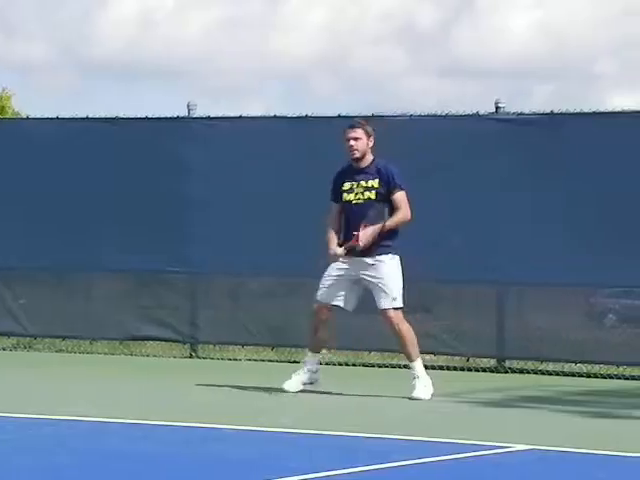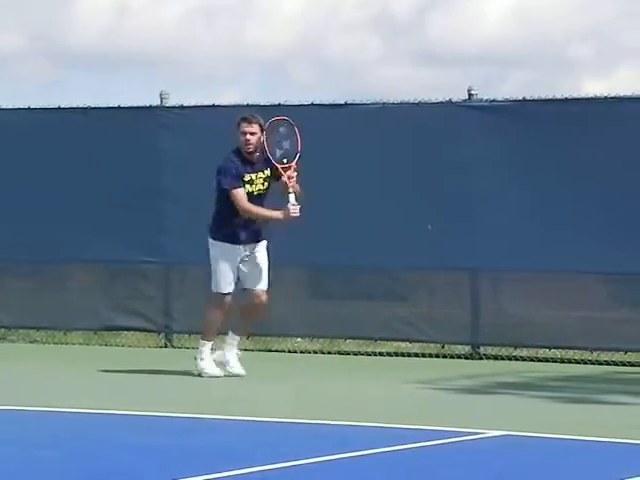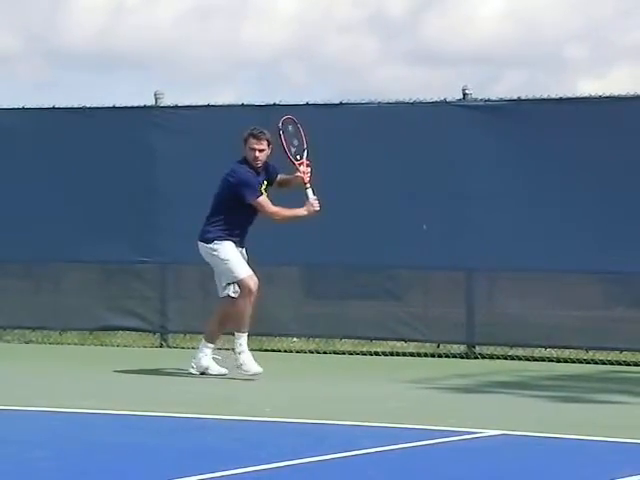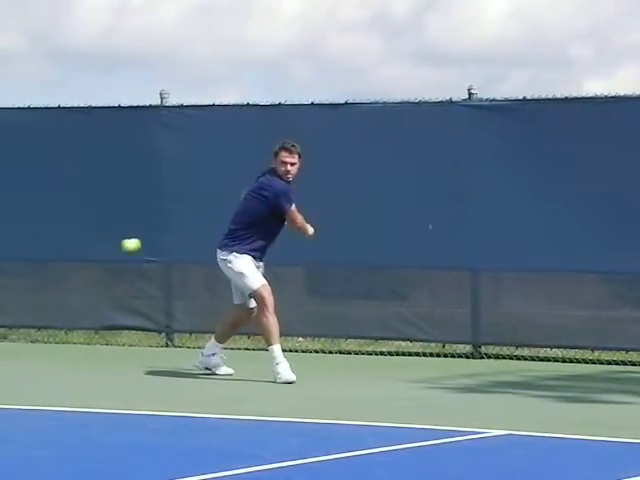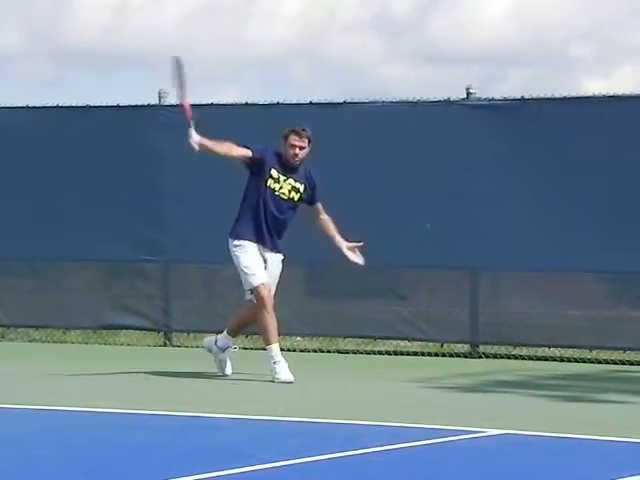
dt=1s
person 1, frame 1
left shoulder: (386, 172)
right shoulder: (341, 176)
left elbow: (404, 213)
left wrist: (375, 230)
right wrist: (333, 243)
left hip: (381, 256)
right hip: (346, 257)
left knee: (394, 315)
right knee: (321, 311)
left ankle: (421, 377)
right ankle: (309, 370)
person 1, frame 2
left shoulder: (269, 160)
right shoulder: (228, 165)
left elbow: (292, 188)
right elbow: (244, 207)
left wrist: (292, 183)
right wrist: (281, 215)
left hip: (255, 241)
right hip: (225, 240)
left knee: (259, 299)
right knee: (223, 299)
left ankle: (229, 350)
right ankle: (204, 356)
person 1, frame 3
left shoulder: (264, 168)
right shoulder: (242, 175)
left elbow: (280, 181)
right elbow: (272, 212)
left wrist: (297, 178)
right wrist: (305, 210)
left hip: (233, 242)
right hip: (216, 241)
left knee: (232, 301)
right knee: (249, 285)
left ankle: (202, 358)
right ankle: (242, 352)
person 1, frame 4
left shoulder: (272, 180)
right shoulder: (277, 187)
left elbow: (246, 196)
right elbow: (297, 223)
left wrist: (279, 220)
right wrist: (308, 229)
left hip: (248, 254)
right hip: (235, 254)
left knee: (247, 309)
right knee: (265, 297)
left ankle: (209, 354)
right ankle: (280, 363)
person 1, frame 5
left shoulder: (307, 179)
right shoulder: (265, 158)
left elbow: (320, 215)
right elbow: (236, 150)
left wrist: (342, 244)
right wrist: (201, 142)
left hip: (273, 248)
right hip: (245, 240)
left knee: (256, 305)
right knee: (264, 297)
left ankle: (219, 344)
right ankle: (278, 362)
